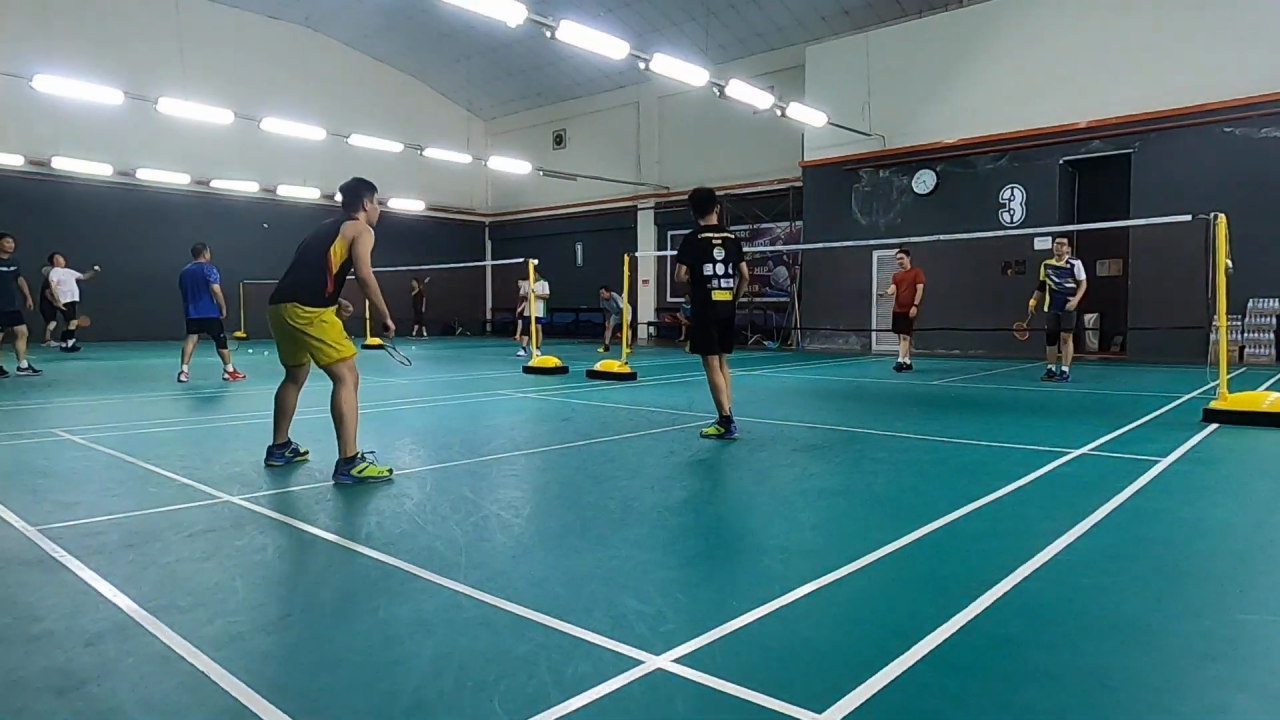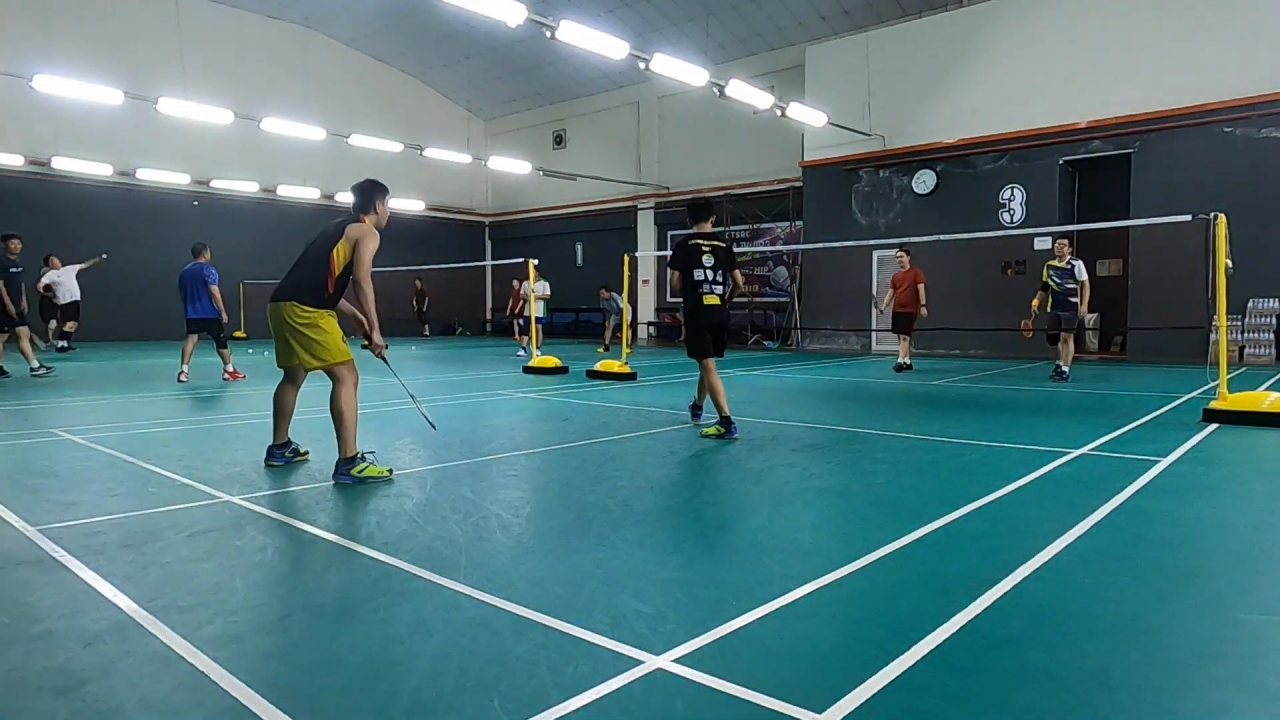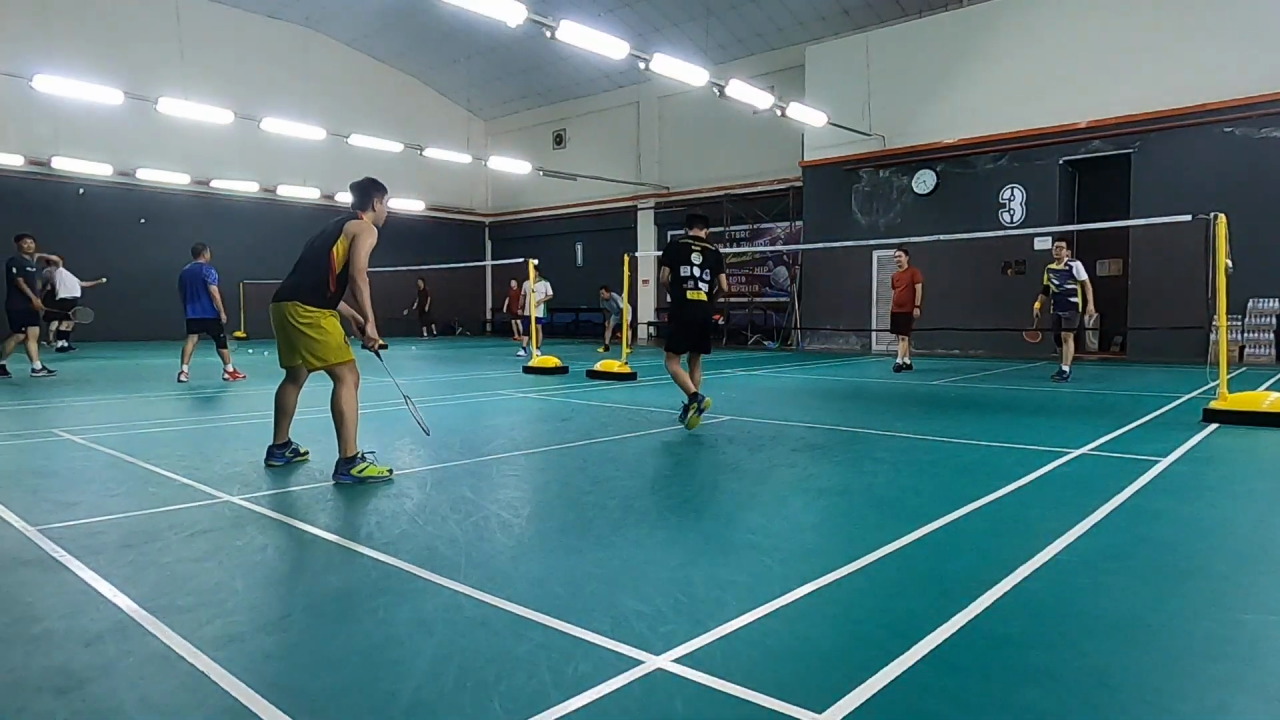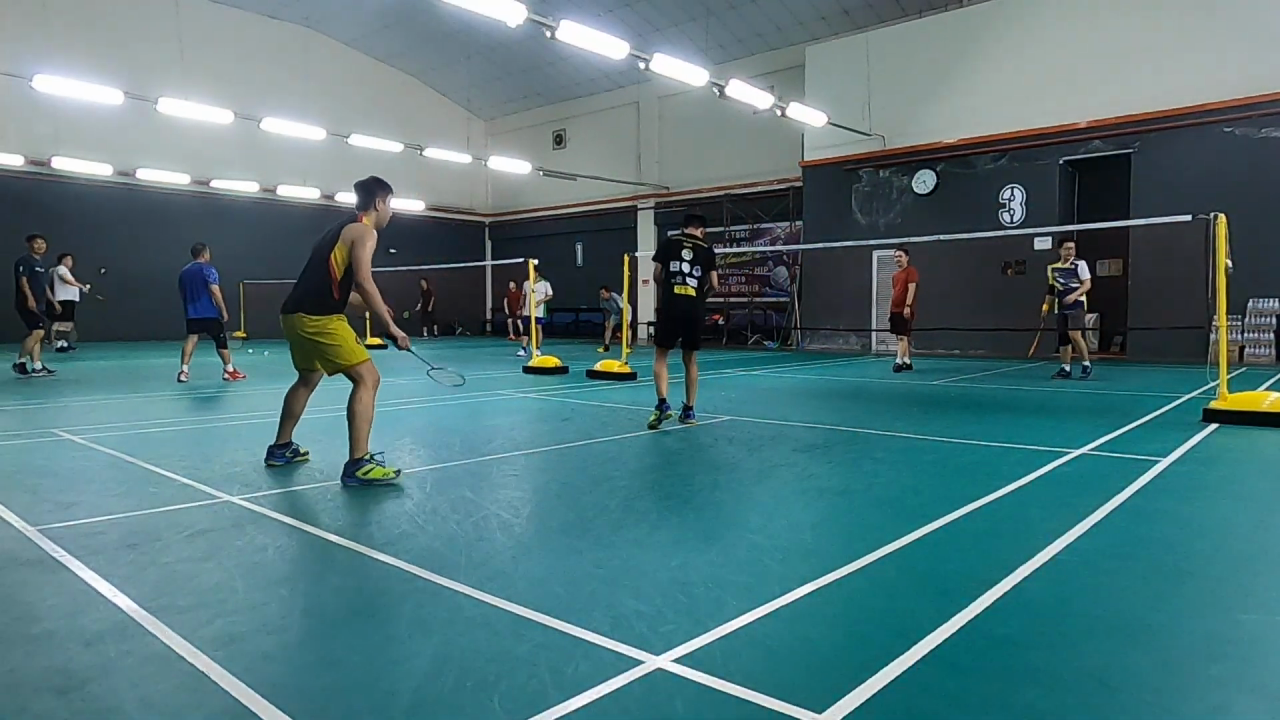
dt=0.3s
person 1, frame 1
left shoulder: (330, 227)
right shoulder: (362, 229)
right elbow: (364, 275)
left wrist: (335, 301)
right wrist: (385, 316)
left hip: (280, 305)
right hip: (305, 309)
left knee: (296, 374)
right knee: (346, 375)
left ankle: (279, 447)
right ankle: (349, 462)
person 1, frame 2
left shoulder: (338, 228)
right shoulder: (367, 232)
right elbow: (361, 279)
left wrist: (356, 316)
right wrist: (375, 329)
left hip: (281, 304)
right hip: (305, 309)
left knee: (294, 375)
right knee: (346, 376)
left ankle: (279, 448)
right ankle: (349, 462)
person 1, frame 3
left shoulder: (337, 226)
right shoulder: (366, 228)
right elbow: (357, 274)
left wrist: (352, 316)
right wrist: (370, 322)
left hip: (284, 304)
right hip: (307, 309)
left knee: (296, 375)
right knee: (347, 377)
left ankle: (280, 448)
right ankle: (349, 462)
person 1, frame 4
left shoulder: (341, 228)
right shoulder: (364, 231)
right elbow: (364, 282)
left wrist: (372, 308)
right wrist: (390, 326)
left hip: (295, 313)
right hip: (317, 317)
left knee: (309, 378)
right knee: (367, 379)
left ankle: (281, 447)
right ankle: (358, 462)
person 2, frame 1
left shoulder: (692, 239)
right shoulder: (732, 238)
left elbow: (680, 276)
right elbow: (744, 276)
left hip: (705, 309)
right hip: (727, 308)
left knee: (712, 364)
right knee: (722, 362)
left ankle: (726, 421)
right ankle: (726, 412)
person 2, frame 2
left shoulder: (684, 246)
right shoulder: (724, 246)
left elbow: (674, 283)
right elbow: (738, 284)
left hip: (697, 313)
right hip: (719, 313)
left knee: (708, 367)
right knee: (707, 363)
left ankle: (726, 421)
right ankle: (697, 408)
person 2, frame 3
left shoulder: (675, 245)
right shoulder: (714, 251)
left elbow: (664, 279)
right elbow: (723, 287)
left hip: (682, 310)
right hip: (705, 311)
left knee: (672, 361)
right knee: (695, 361)
left ankle: (696, 397)
right ankle: (690, 408)
person 2, frame 4
left shoulder: (668, 243)
right shoulder: (706, 249)
left elbow: (657, 275)
right elbow: (714, 284)
left hip: (670, 305)
right hip: (695, 308)
left knee: (661, 357)
right knee: (690, 359)
left ankle: (662, 403)
right ankle: (689, 410)
